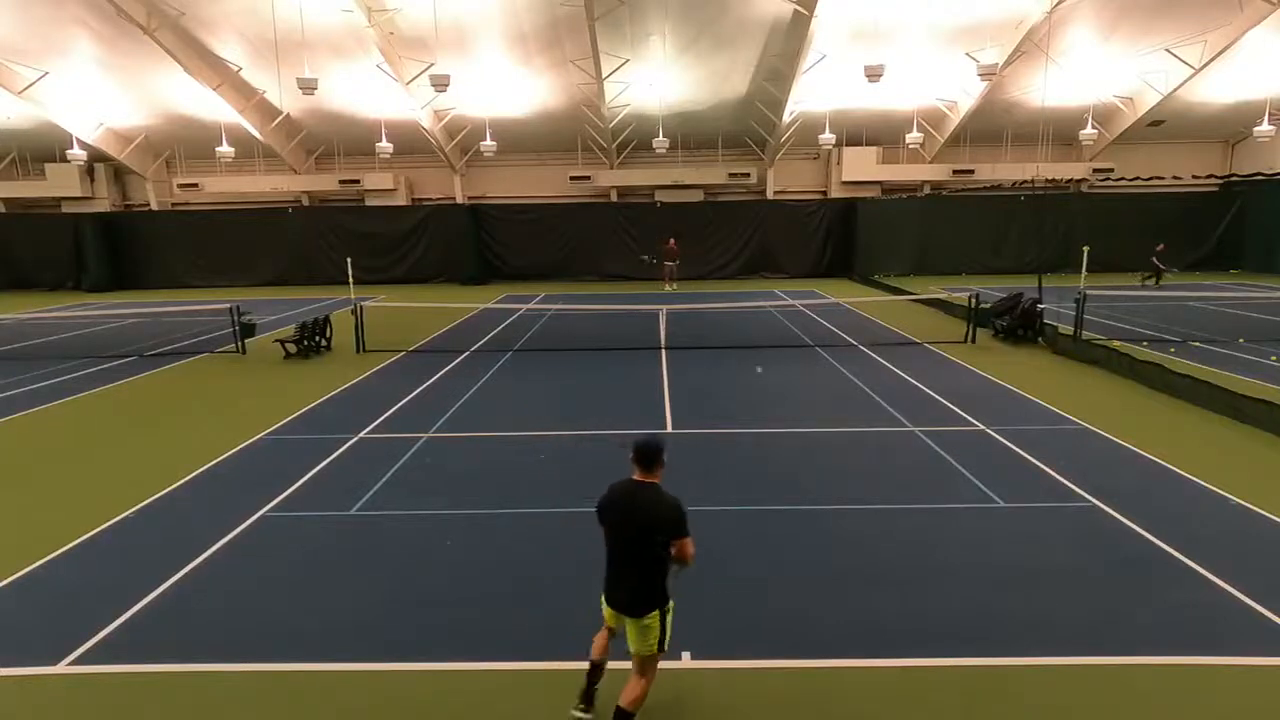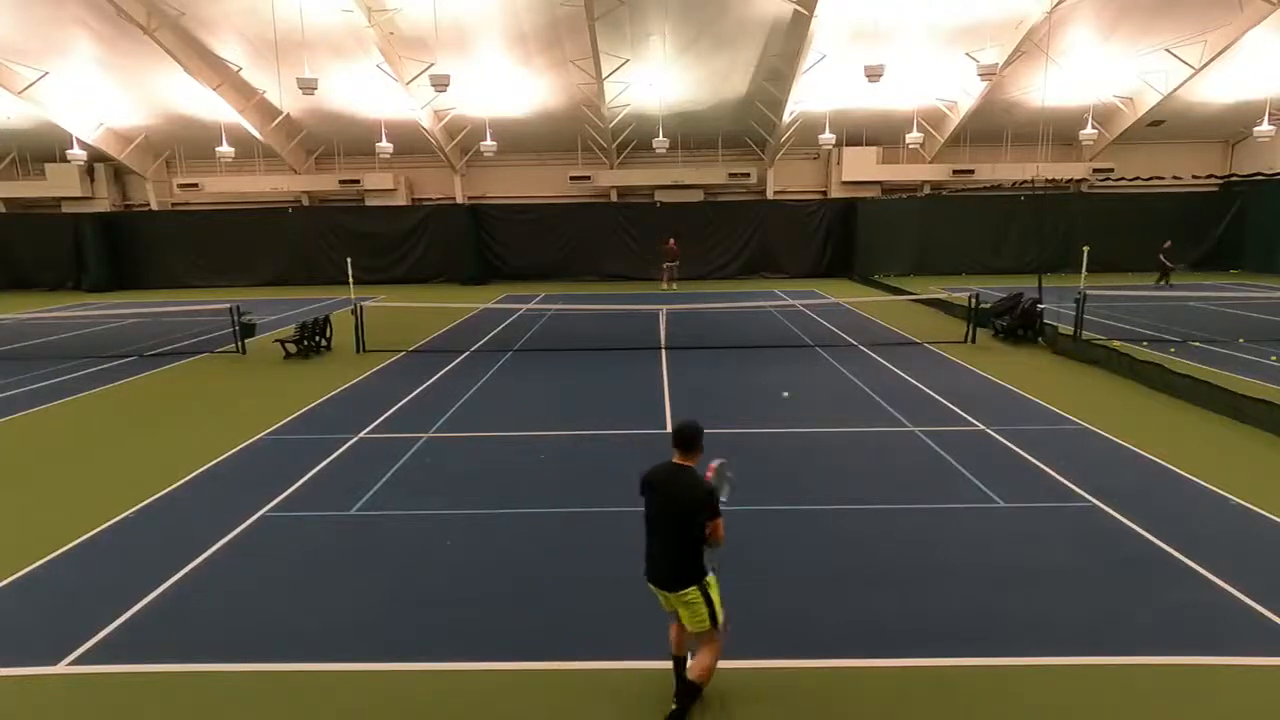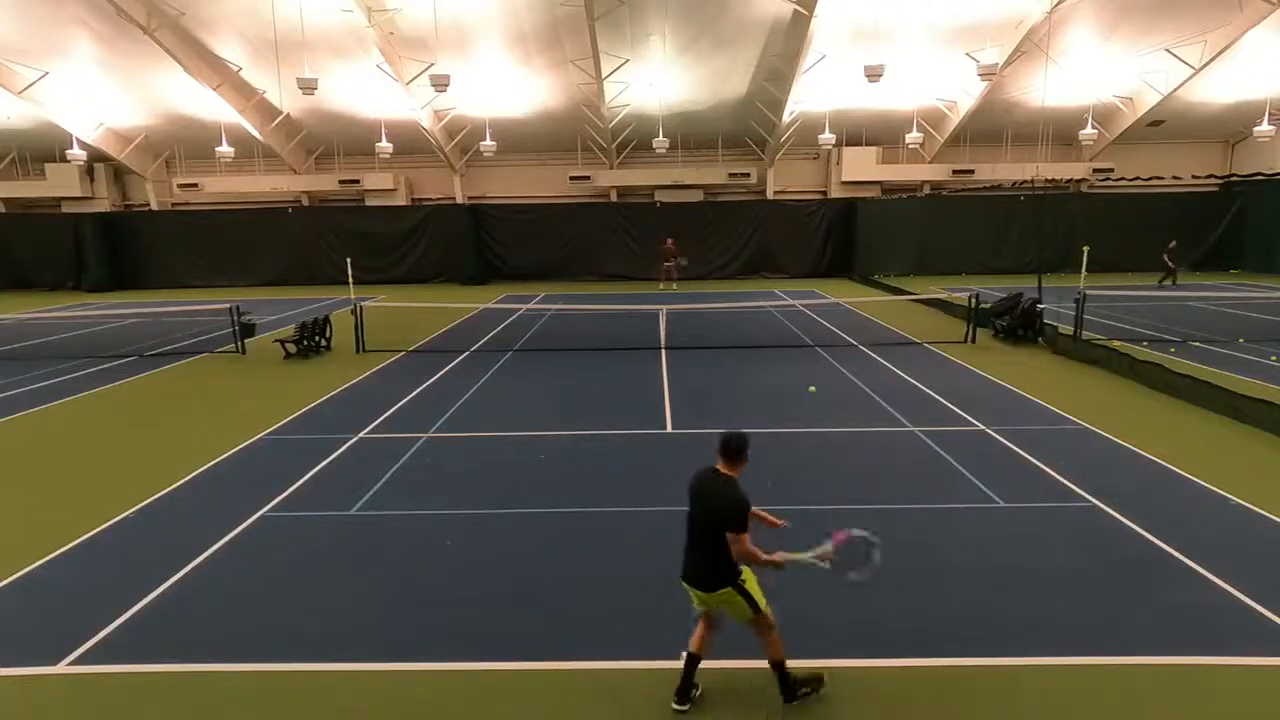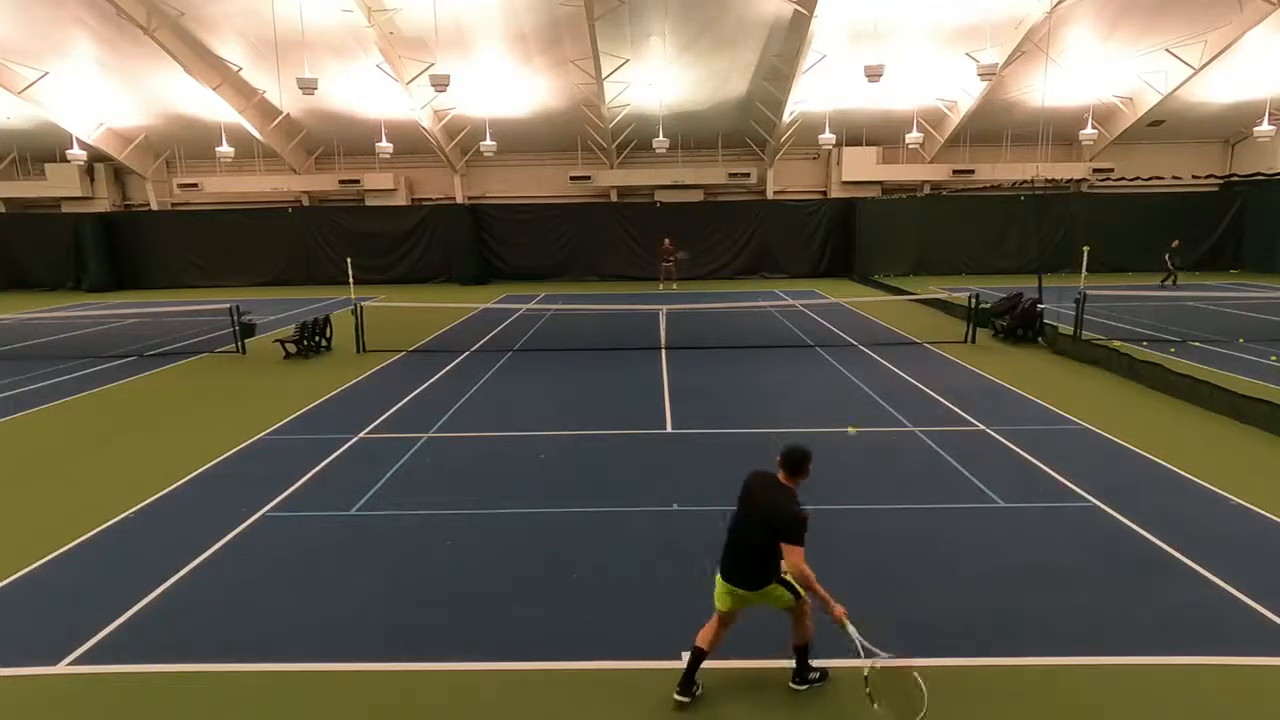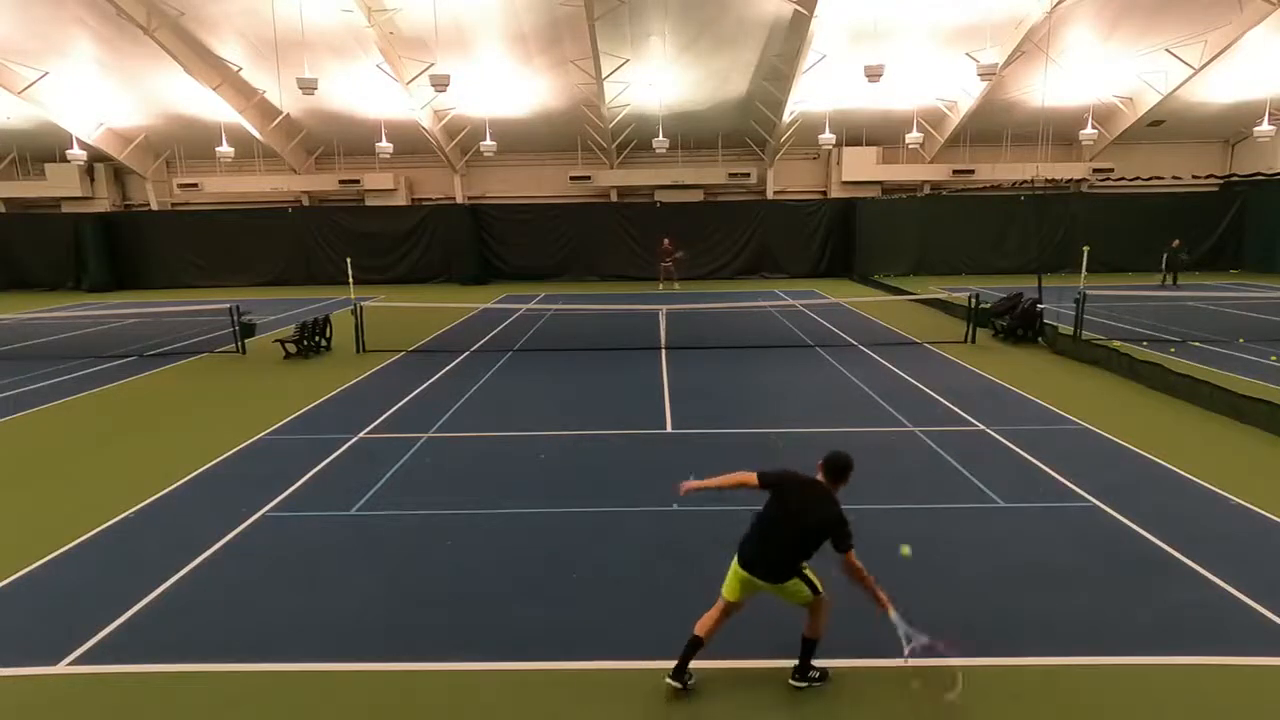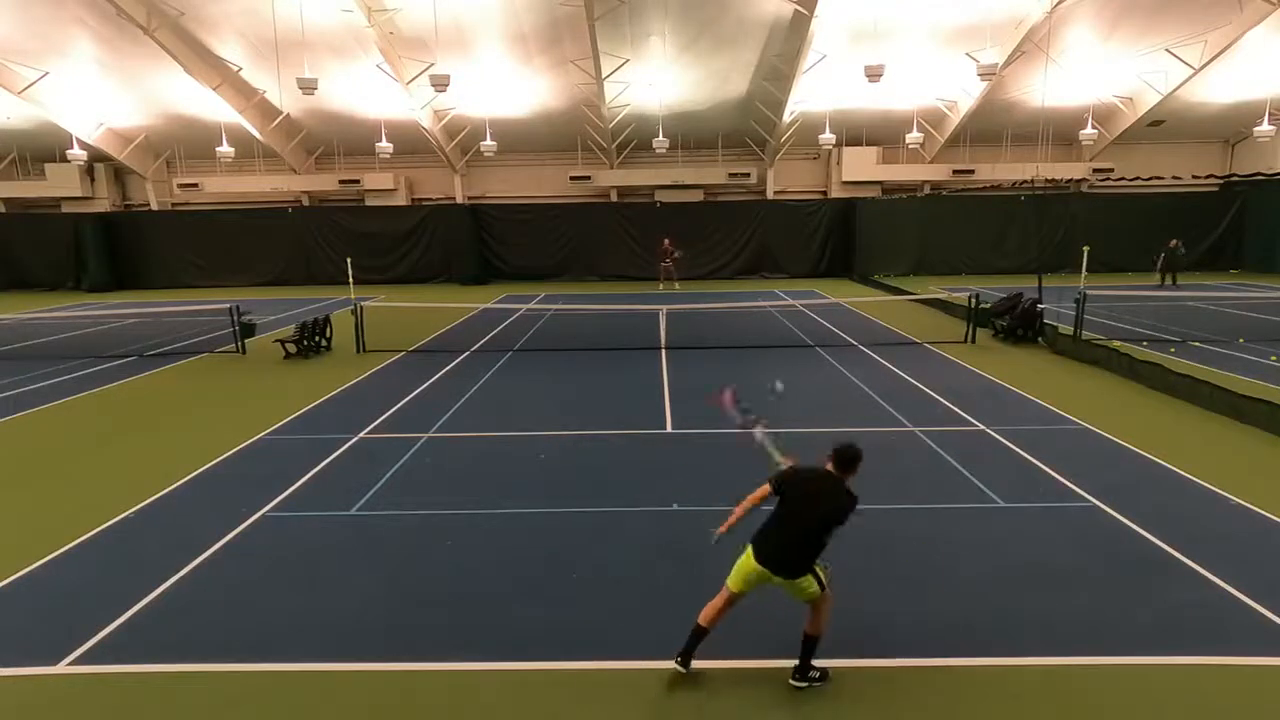
dt=0.2s
person 1, frame 1
left shoulder: (610, 495)
right shoulder: (670, 507)
right elbow: (686, 557)
left hip: (613, 592)
right hip: (648, 602)
left knee: (607, 632)
right knee: (643, 673)
person 1, frame 2
left shoulder: (651, 476)
right shoulder: (702, 491)
right elbow: (715, 538)
left hip: (655, 574)
right hip: (688, 580)
left knee: (681, 621)
right knee: (710, 647)
left ankle: (682, 692)
person 1, frame 3
left shoulder: (700, 478)
right shoulder: (734, 499)
right elbow: (741, 553)
left wrist: (760, 514)
right wrist: (770, 560)
left hip: (691, 575)
right hip: (722, 580)
left knee: (707, 622)
right knee: (766, 626)
left ankle: (684, 692)
right ankle: (790, 689)
person 1, frame 4
left shoulder: (757, 479)
right shoulder: (792, 513)
right elbow: (796, 567)
right wrist: (830, 604)
left hip: (728, 570)
right hip: (761, 580)
left knee: (720, 621)
right knee: (802, 610)
left ankle: (685, 685)
right ankle: (802, 673)
person 1, frame 5
left shoulder: (789, 480)
right shoulder: (835, 517)
left elbow: (743, 479)
right elbow: (851, 567)
left wrist: (700, 484)
right wrist: (878, 596)
left hip: (746, 560)
right hip: (780, 574)
left knee: (722, 609)
right knee: (818, 605)
left ankle: (679, 671)
right ankle: (803, 670)
person 1, frame 6
left shoulder: (798, 475)
right shoulder: (848, 501)
left elbow: (759, 495)
left wrist: (731, 519)
left hip: (760, 554)
right hip: (796, 568)
left knee: (725, 600)
right knee: (821, 602)
left ankle: (684, 657)
right ankle: (803, 670)
